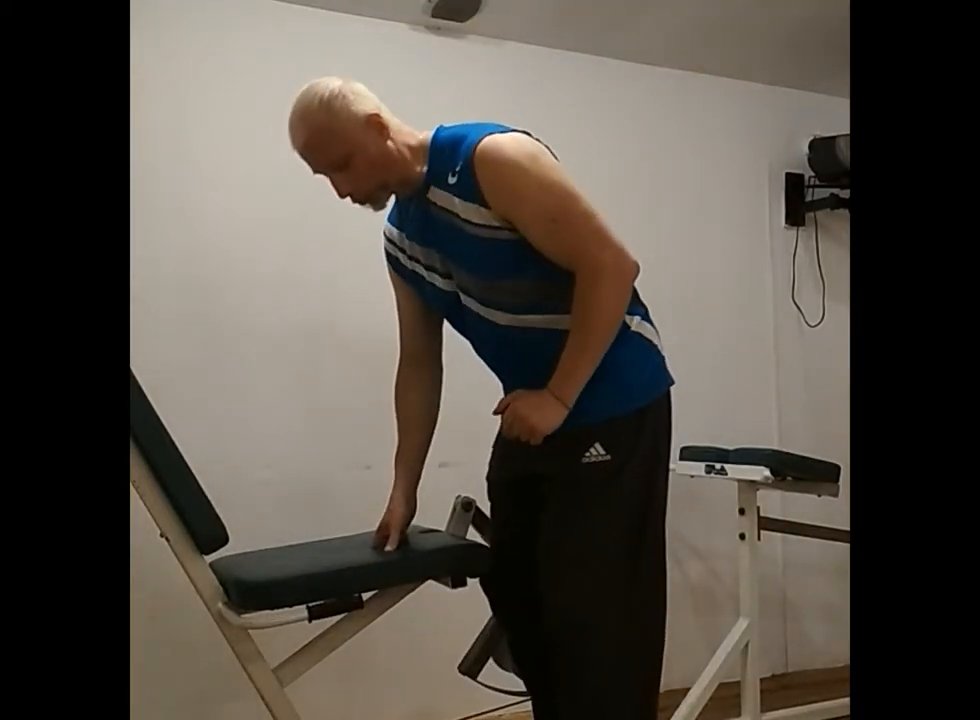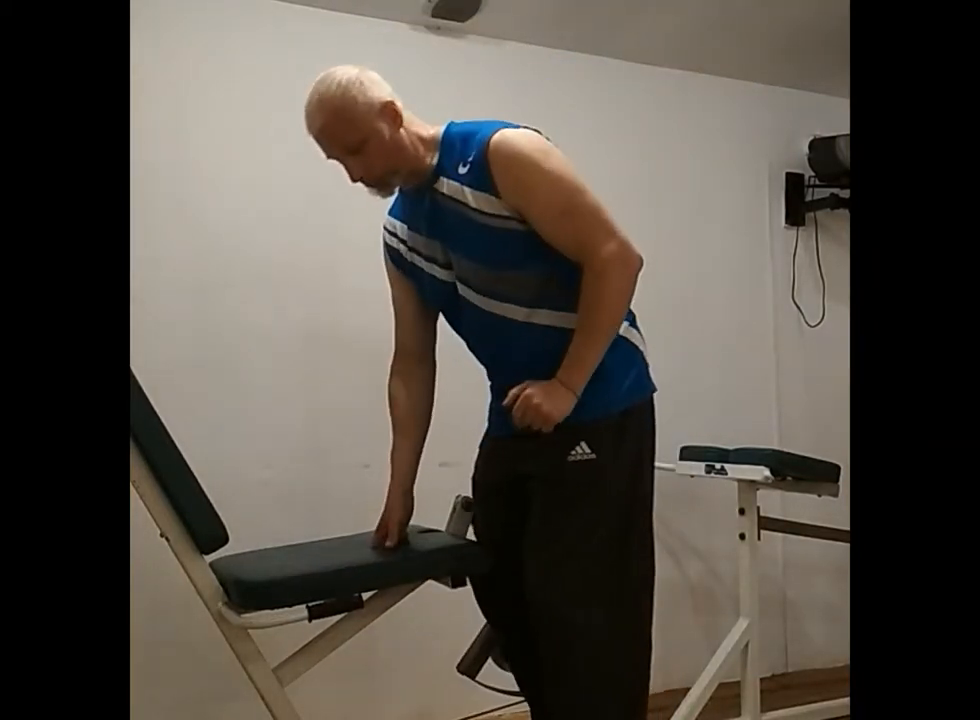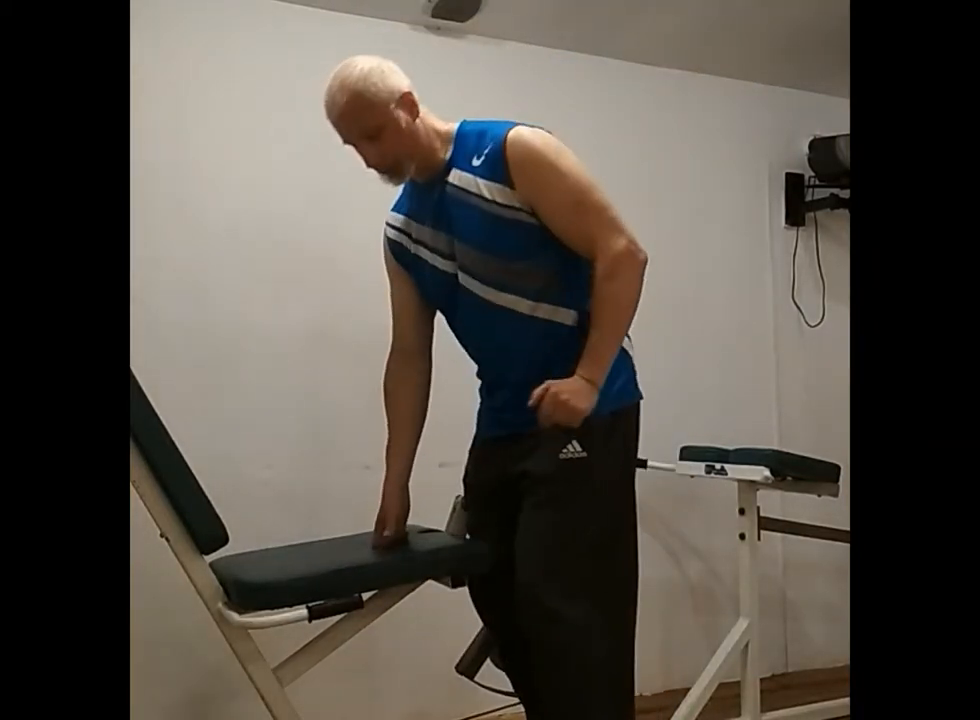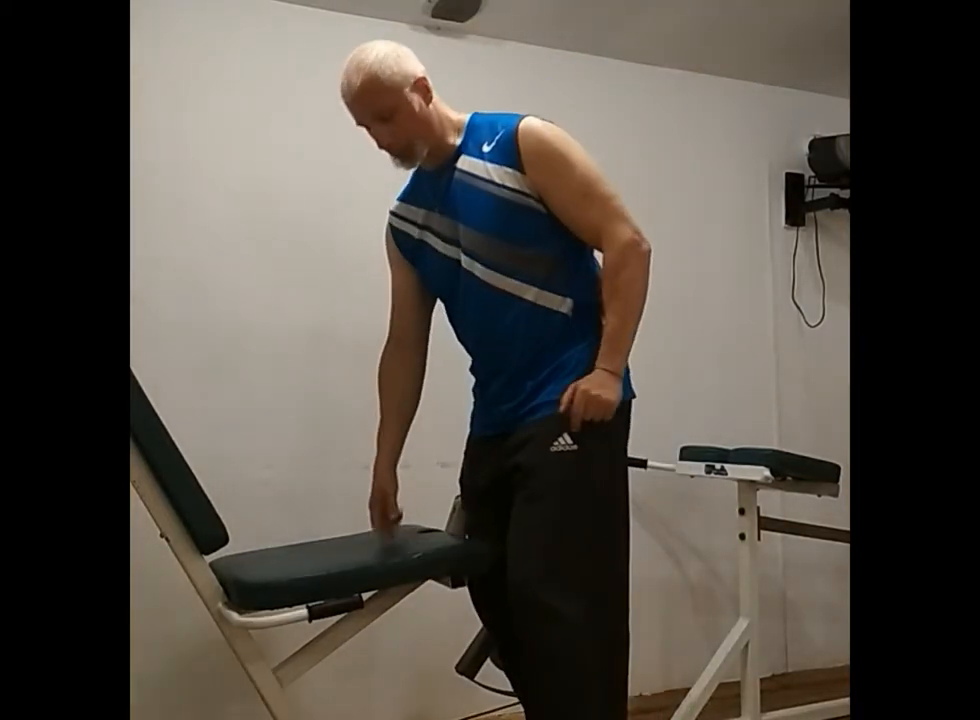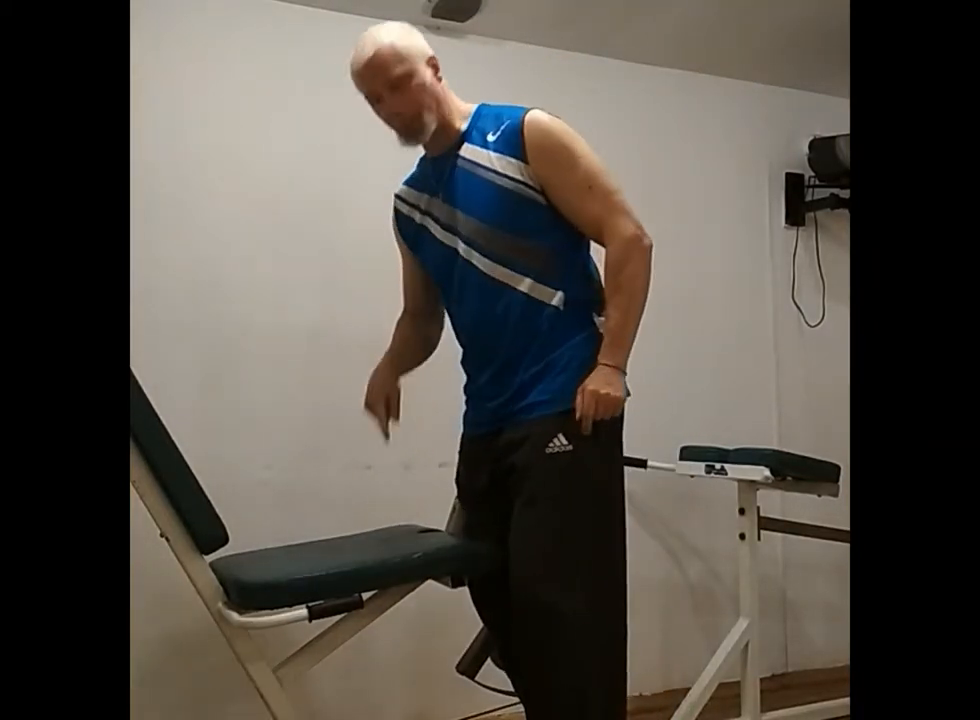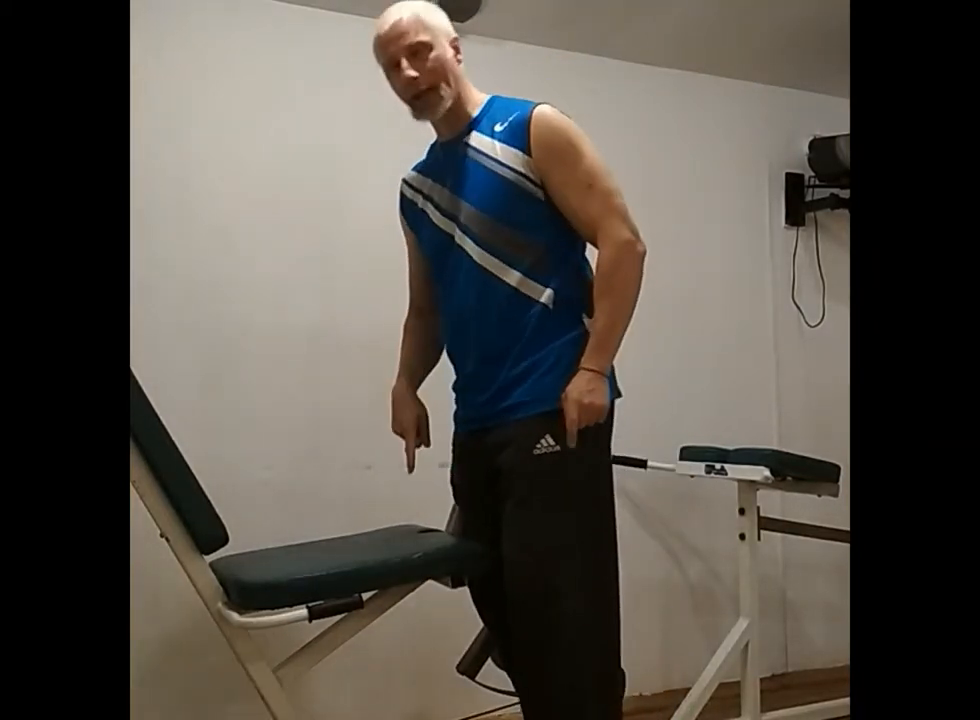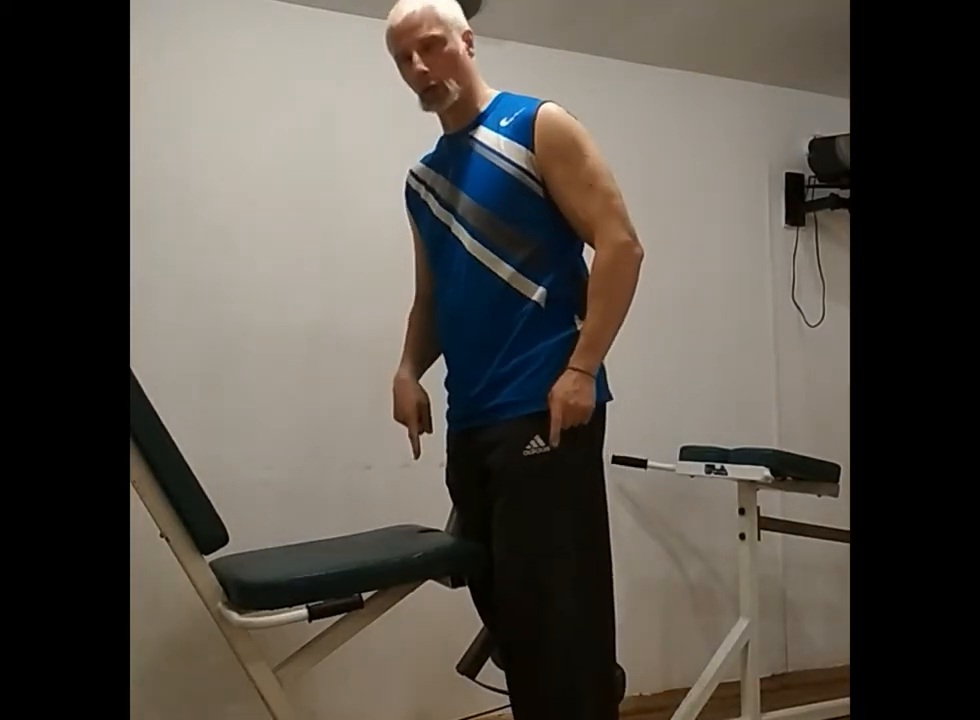
dt=0.2s
person 1, frame 1
left shoulder: (494, 159)
right shoulder: (399, 238)
left elbow: (610, 264)
right elbow: (419, 365)
left wrist: (559, 396)
right wrist: (403, 491)
left hip: (612, 406)
right hip: (528, 415)
left knee: (592, 607)
right knee: (514, 591)
person 1, frame 2
left shoulder: (503, 154)
right shoulder: (398, 233)
left elbow: (615, 256)
right elbow: (412, 361)
left wrist: (566, 386)
right wrist: (400, 486)
left hip: (597, 410)
right hip: (513, 422)
left knee: (577, 605)
right knee: (503, 594)
person 1, frame 3
left shoulder: (514, 152)
right shoulder: (401, 230)
left elbow: (620, 253)
right elbow: (409, 357)
left wrist: (588, 379)
right wrist: (395, 482)
left hip: (578, 413)
right hip: (500, 424)
left knee: (564, 604)
right knee: (498, 595)
person 1, frame 4
left shoulder: (524, 143)
right shoulder: (405, 219)
left elbow: (626, 243)
right elbow: (406, 343)
left wrist: (607, 368)
right wrist: (385, 459)
left hip: (572, 409)
right hip: (492, 422)
left knee: (559, 602)
right knee: (497, 595)
person 1, frame 5
left shoulder: (529, 135)
right shoulder: (409, 202)
left elbow: (628, 239)
left wrist: (610, 364)
right wrist: (389, 370)
left hip: (563, 410)
right hip: (485, 421)
left knee: (559, 601)
right knee: (499, 597)
person 1, frame 6
left shoulder: (534, 129)
right shoulder: (416, 186)
left elbow: (621, 241)
left wrist: (593, 368)
right wrist: (406, 384)
left hip: (553, 410)
right hip: (476, 421)
left knee: (558, 601)
right knee: (500, 600)
person 1, frame 7
left shoulder: (539, 127)
right shoulder: (422, 178)
left elbow: (619, 244)
left wrist: (581, 368)
right wrist: (408, 368)
left hip: (544, 409)
right hip: (470, 419)
left knee: (553, 604)
right knee: (501, 600)
